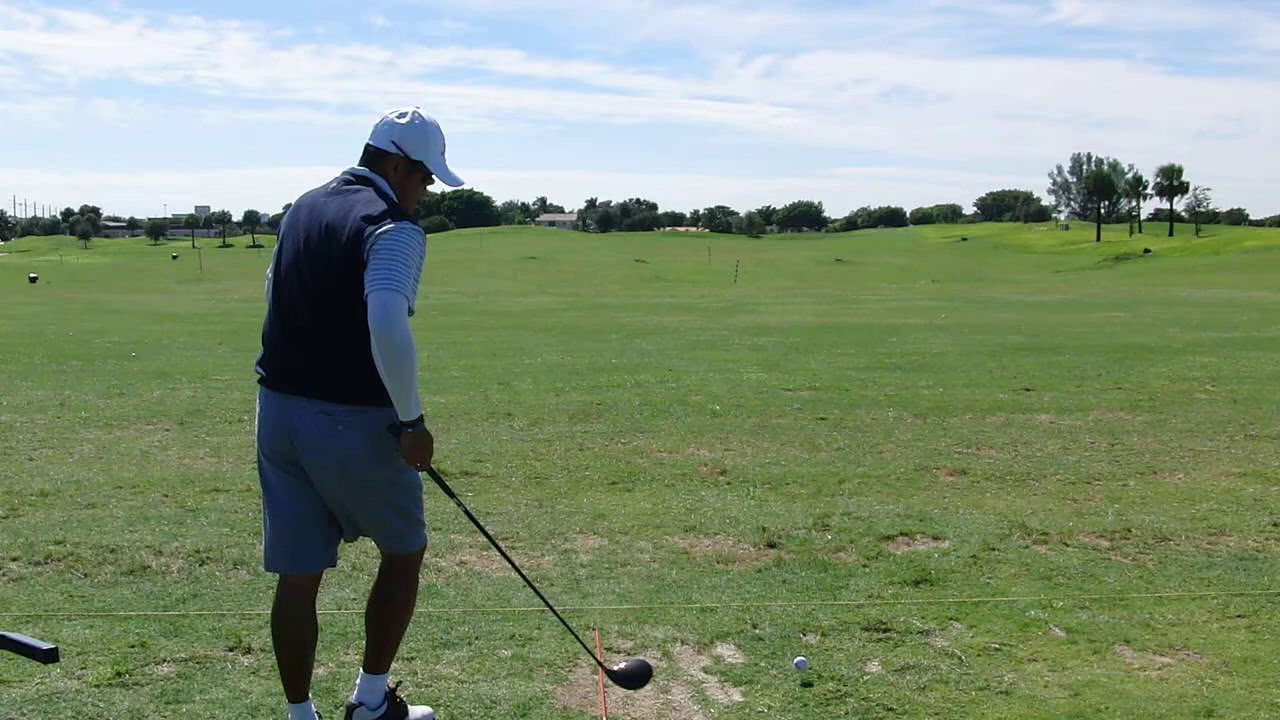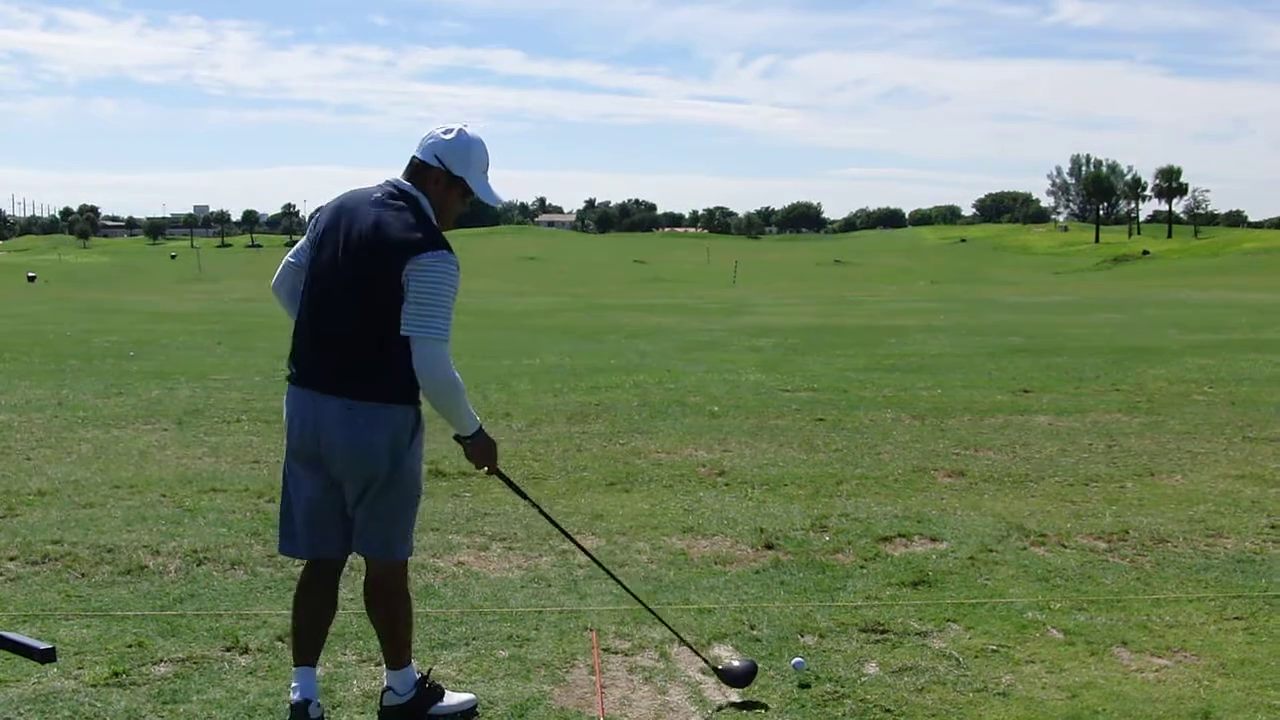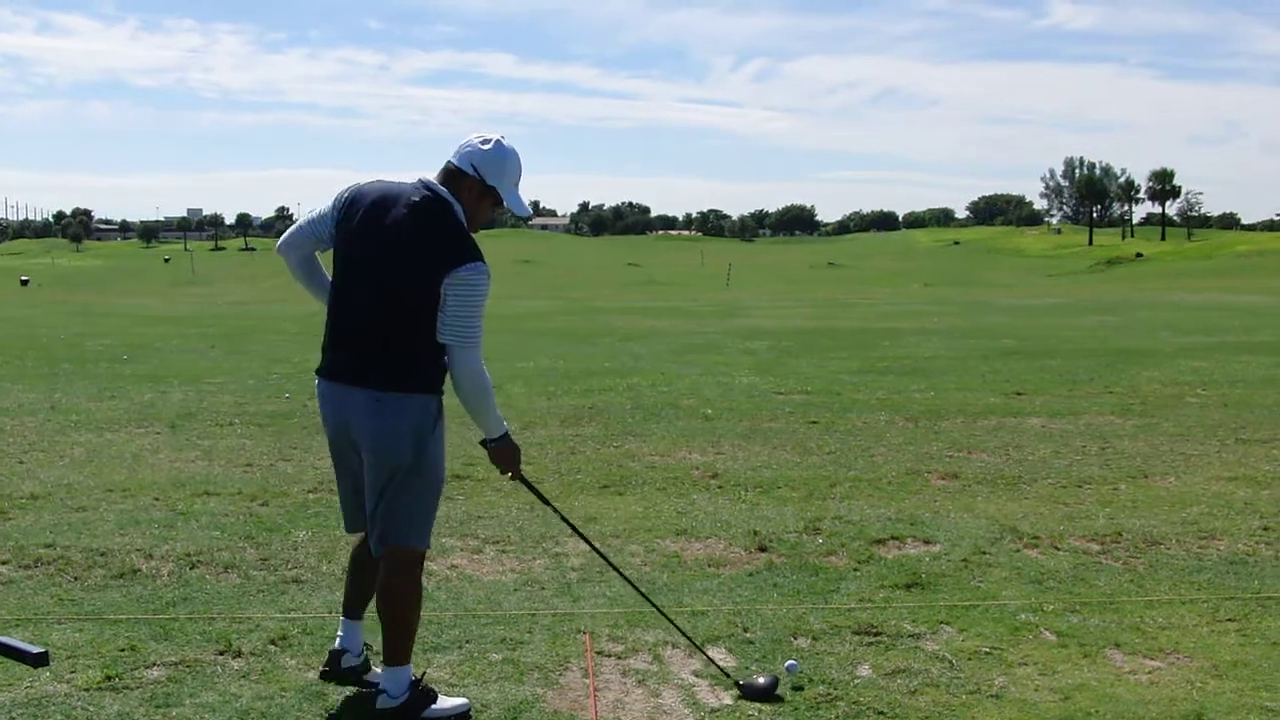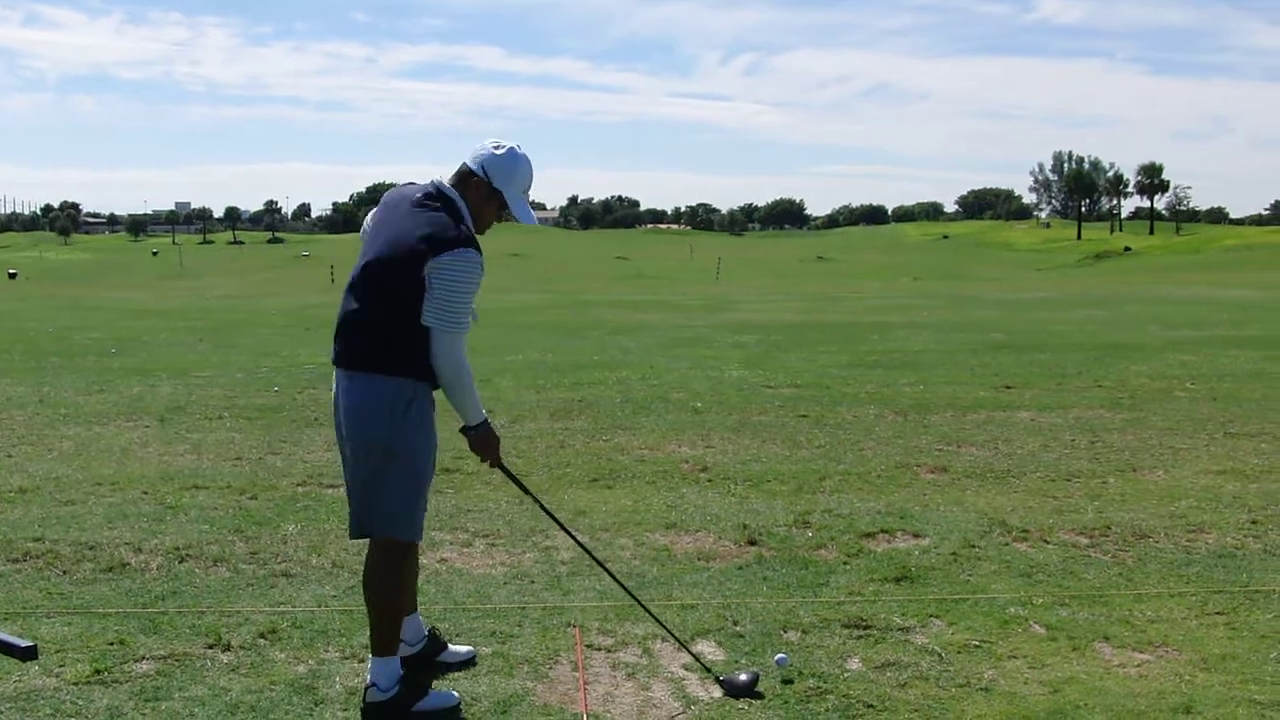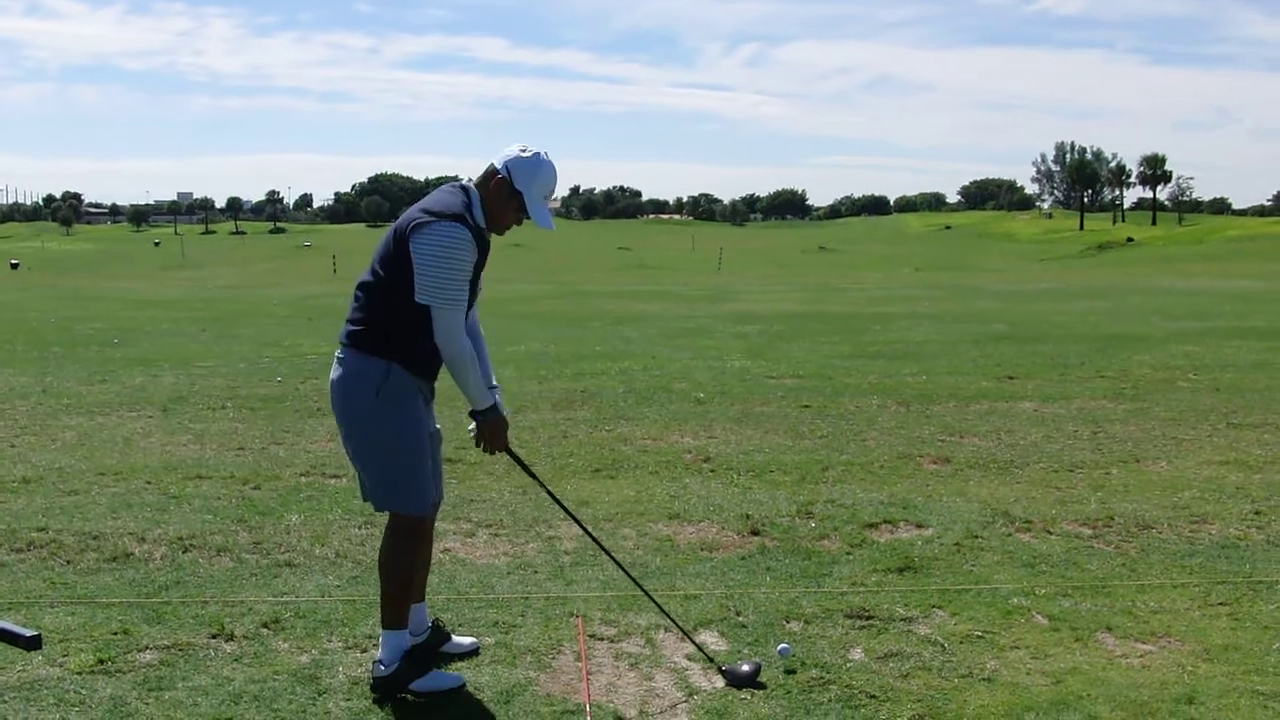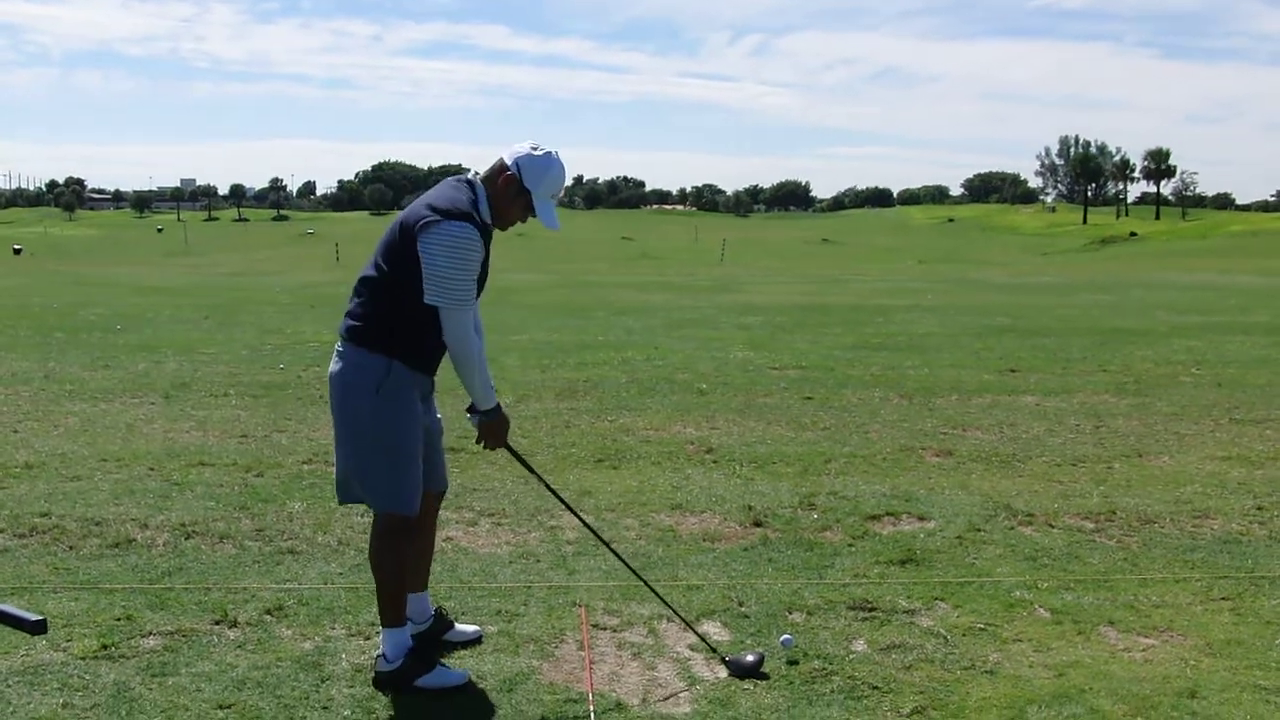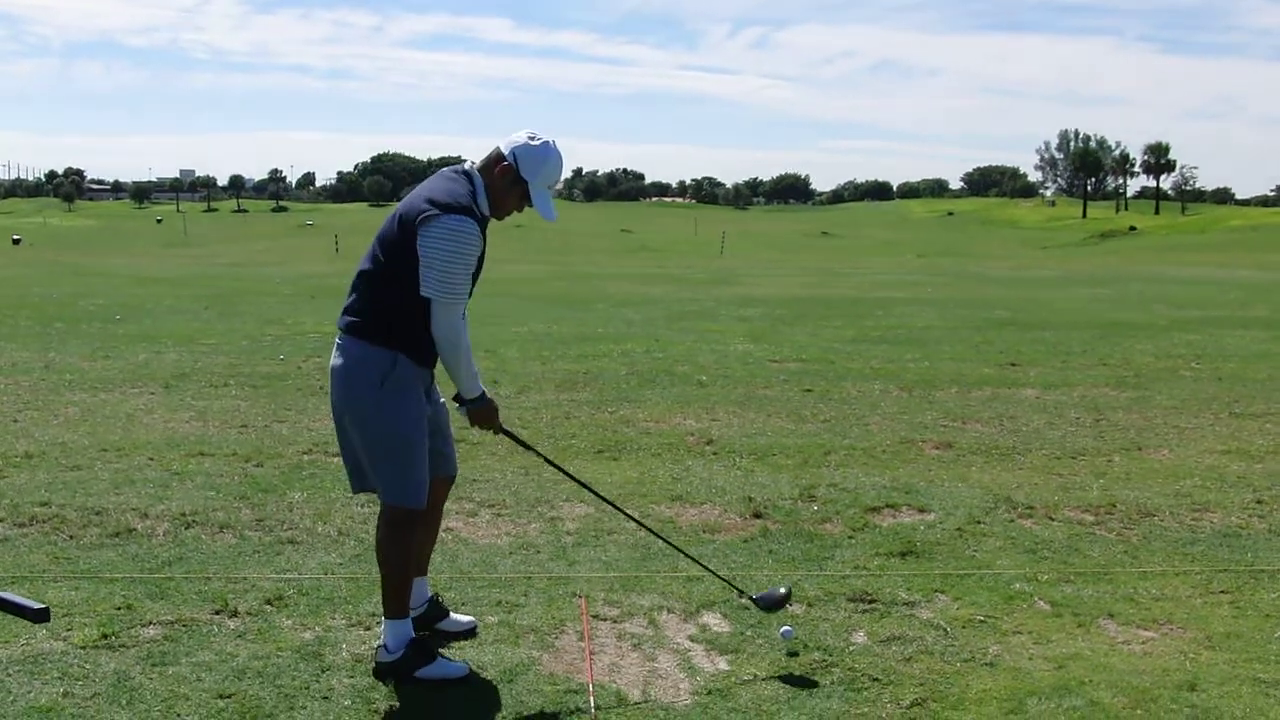
dt=0.3s
person 1, frame 1
left shoulder: (303, 207)
right shoulder: (394, 229)
right elbow: (389, 330)
right wrist: (412, 420)
left hip: (280, 413)
right hip: (354, 422)
left knee: (297, 576)
right knee: (402, 556)
person 1, frame 2
left shoulder: (338, 209)
right shoulder: (429, 253)
left elbow: (284, 285)
right elbow: (432, 367)
right wrist: (471, 432)
left hip: (307, 404)
right hip: (378, 418)
left knee: (322, 559)
right knee: (386, 564)
person 1, frame 3
left shoulder: (362, 197)
right shoulder: (464, 260)
left elbow: (293, 247)
right elbow: (466, 369)
right wrist: (497, 436)
left hip: (337, 392)
right hip: (401, 406)
left knee: (375, 531)
right knee: (401, 549)
left ankle: (348, 649)
person 1, frame 4
left shoulder: (401, 198)
right shoulder: (457, 250)
left elbow: (370, 234)
right elbow: (446, 356)
right wrist: (476, 425)
left hip: (356, 383)
right hip: (392, 393)
left knee: (397, 528)
right knee: (392, 536)
left ankle: (412, 641)
person 1, frame 5
left shoulder: (467, 225)
right shoulder: (447, 230)
left elbow: (463, 321)
right elbow: (447, 334)
left wrist: (489, 391)
right wrist: (484, 408)
left hip: (405, 379)
right hip: (376, 378)
left knee: (423, 507)
right knee: (408, 513)
left ankle: (417, 630)
right ankle: (393, 660)
person 1, frame 6
left shoulder: (468, 213)
right shoulder: (455, 227)
left elbow: (465, 318)
right elbow: (457, 332)
left wrist: (484, 400)
right wrist: (488, 407)
left hip: (405, 371)
right hip: (376, 372)
left knee: (426, 496)
right knee: (397, 510)
left ankle: (420, 618)
right ankle: (395, 655)
person 1, frame 7
left shoulder: (455, 193)
right shoulder: (455, 220)
left elbow: (447, 314)
right elbow: (447, 325)
left wrist: (468, 387)
right wrist: (473, 395)
left hip: (400, 362)
right hip: (378, 365)
left knee: (436, 481)
right knee: (405, 501)
left ankle: (416, 603)
right ankle: (397, 646)
